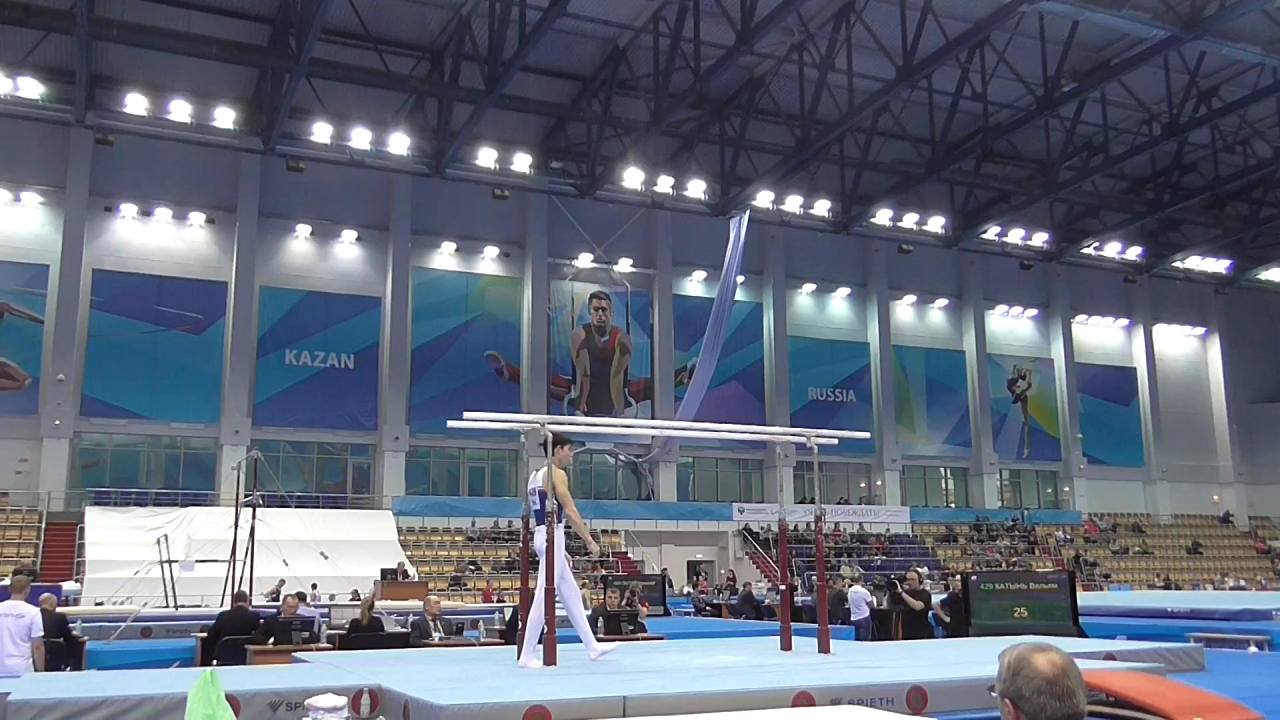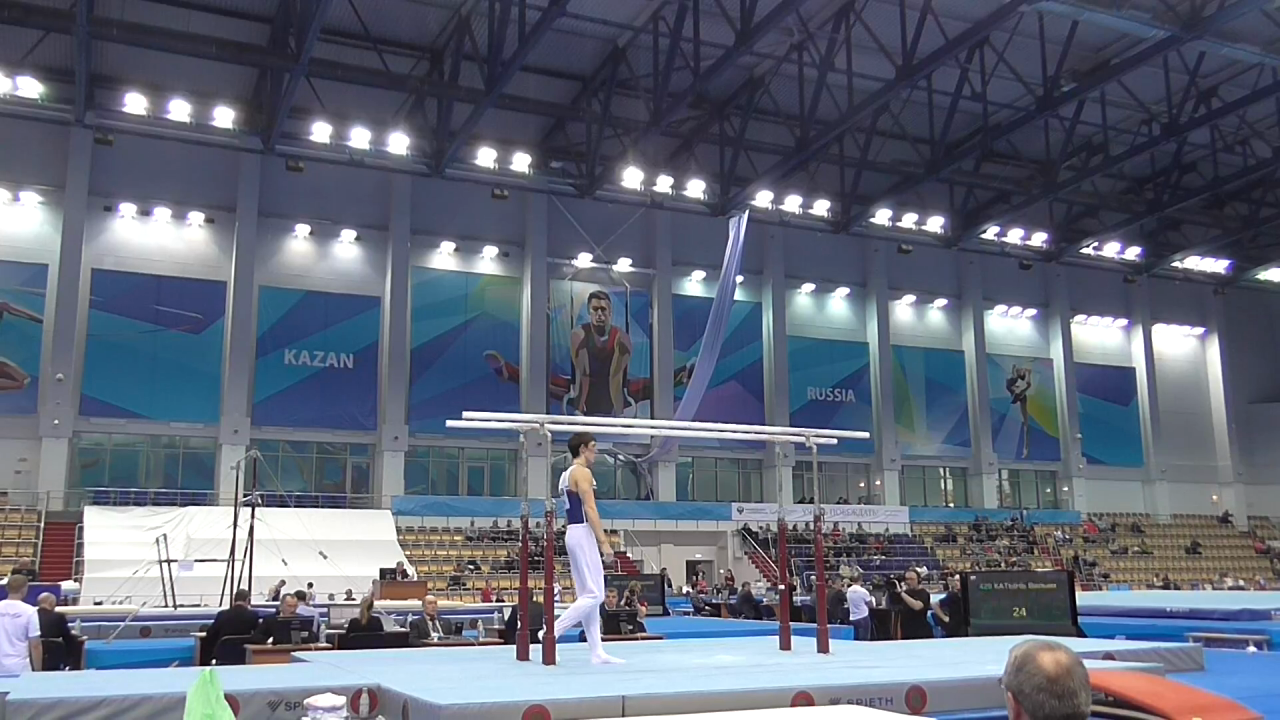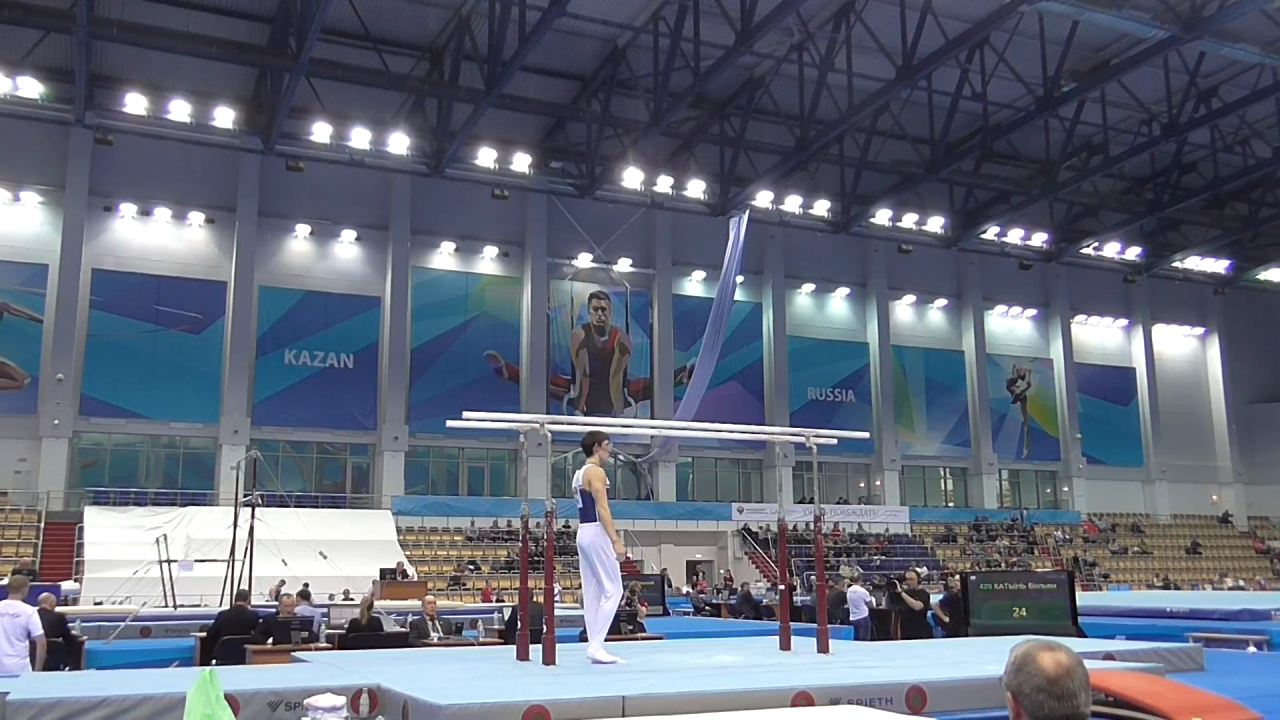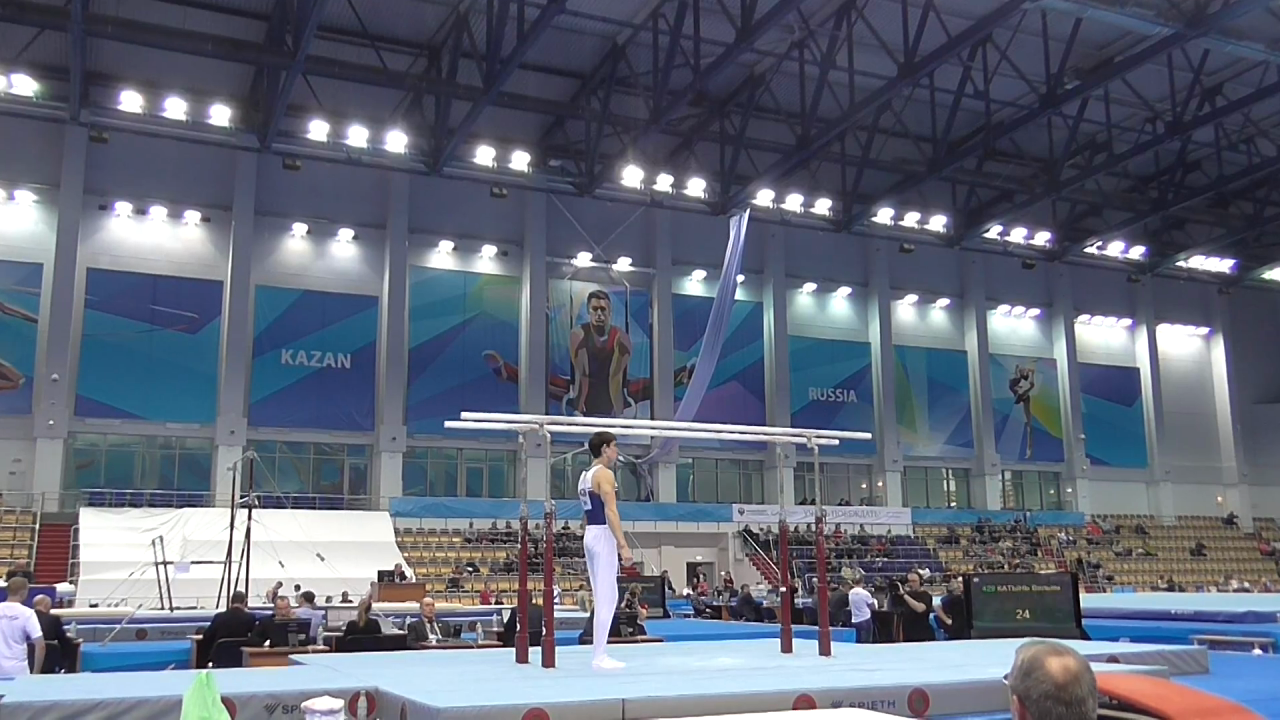
dt=0.3s
person 1, frame 1
left shoulder: (535, 476)
right shoulder: (557, 474)
right elbow: (570, 511)
right wrist: (589, 540)
left hip: (542, 534)
right hip: (552, 536)
left knee: (571, 596)
right knee: (544, 598)
left ankle: (592, 647)
right ankle: (527, 654)
person 1, frame 2
left shoulder: (566, 474)
right shoulder: (582, 472)
right elbow: (590, 509)
right wrist: (604, 541)
left hip: (573, 533)
right hip: (583, 534)
left knee: (591, 593)
right knee: (594, 594)
left ankle: (597, 652)
right ankle: (552, 632)
person 1, frame 3
left shoulder: (579, 474)
right shoulder: (596, 472)
right elbow: (602, 508)
right wrist: (616, 540)
left hip: (583, 533)
right hip: (596, 534)
left knee: (593, 596)
right knee: (613, 592)
left ankle: (596, 647)
right ankle: (595, 646)
person 1, frame 4
left shoulder: (585, 475)
right shoulder: (604, 473)
right elbow: (611, 512)
right wrist: (623, 545)
left hip: (589, 535)
right hip: (603, 535)
left knee: (604, 598)
right knee: (606, 599)
left ankle: (600, 652)
right ankle: (600, 657)
